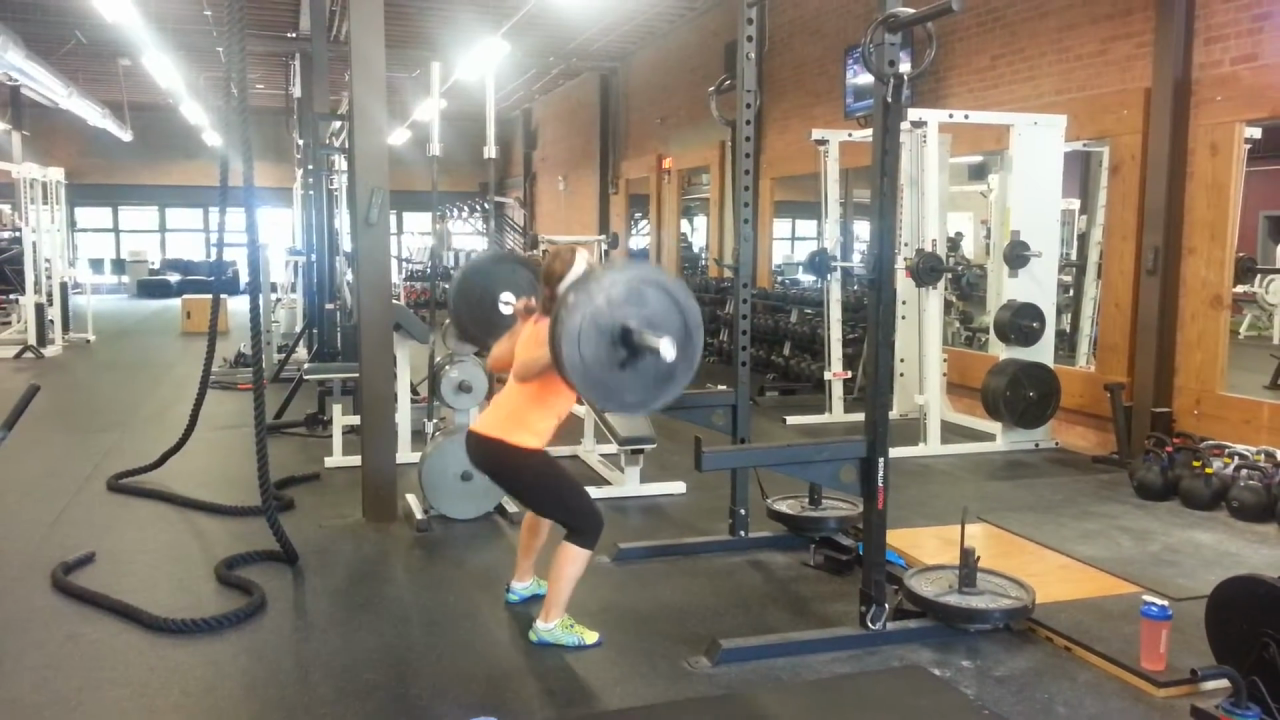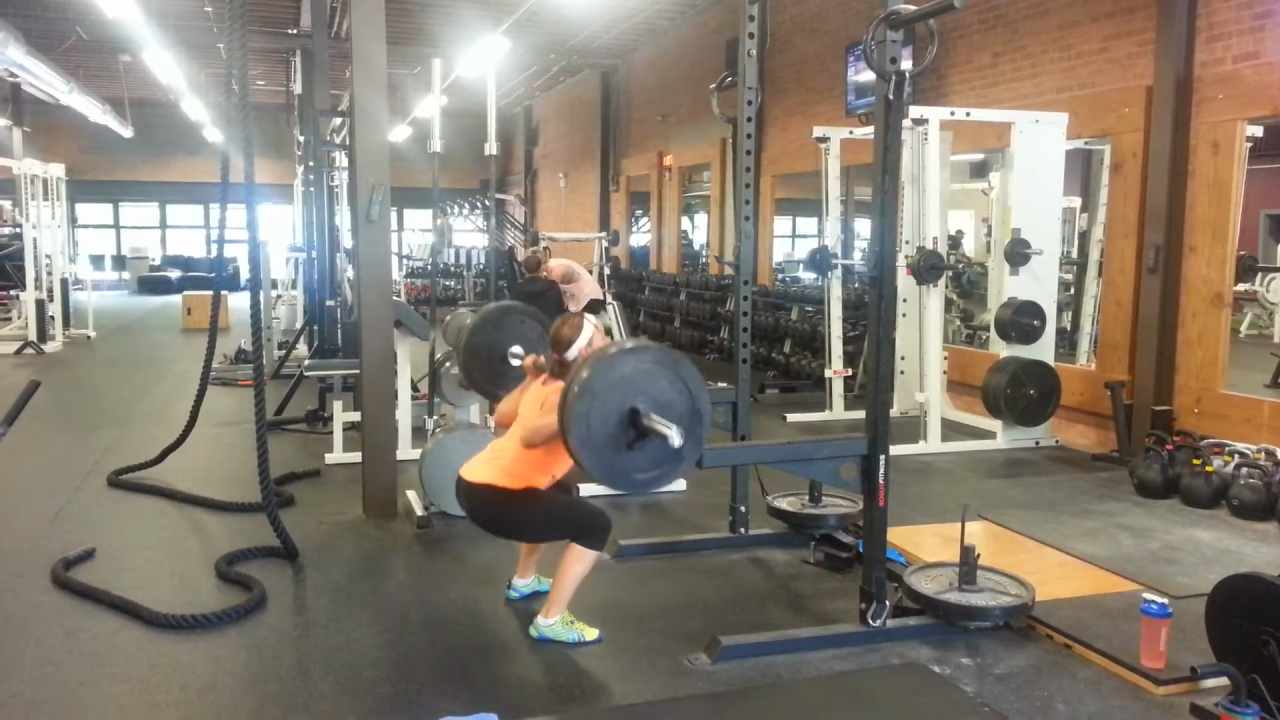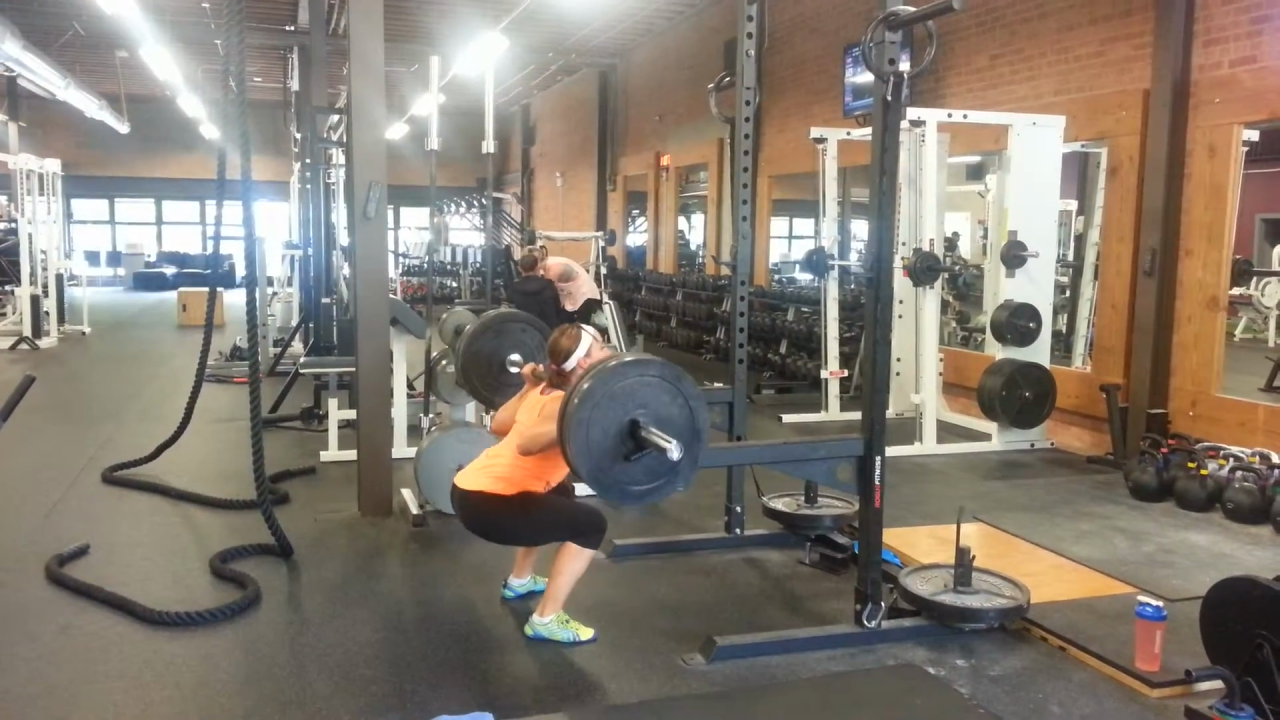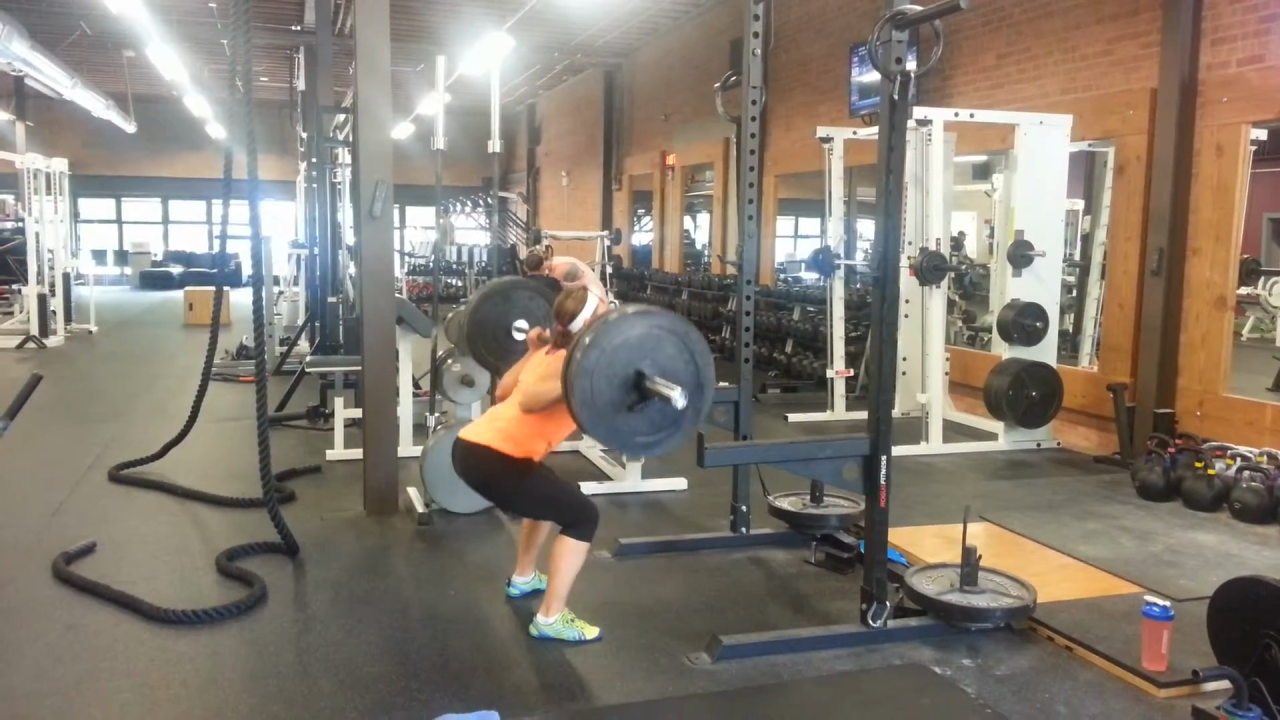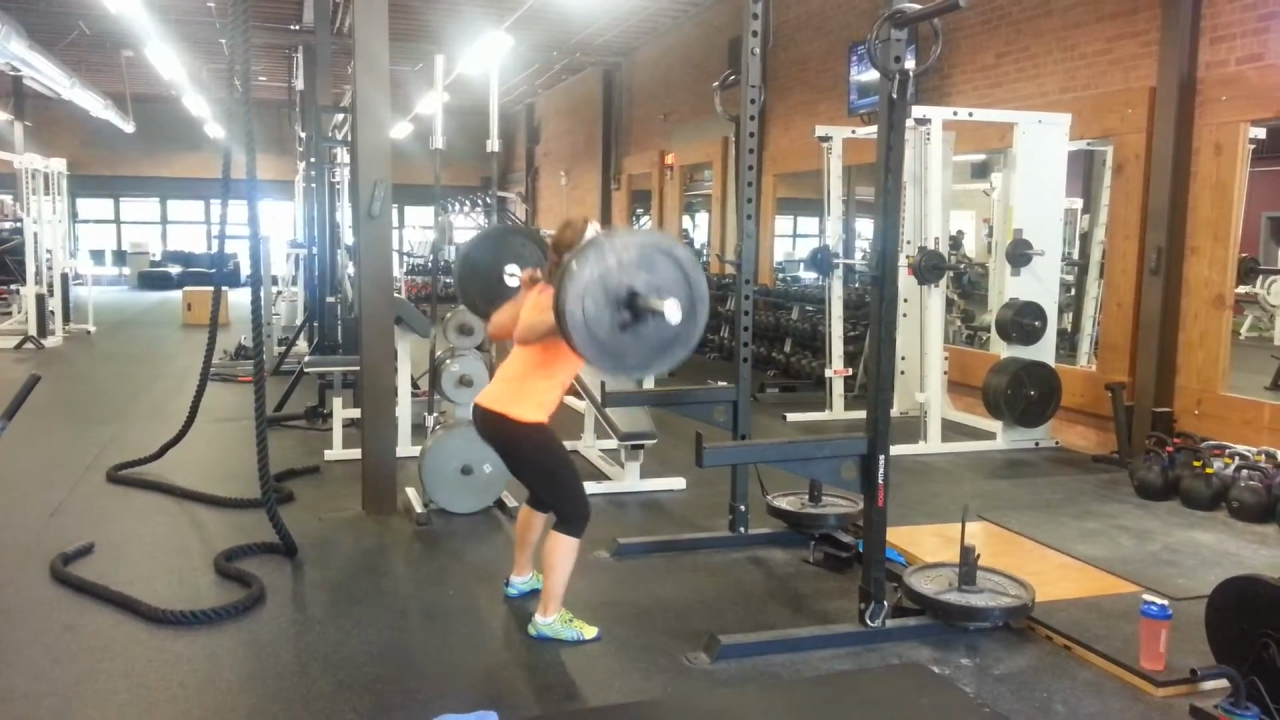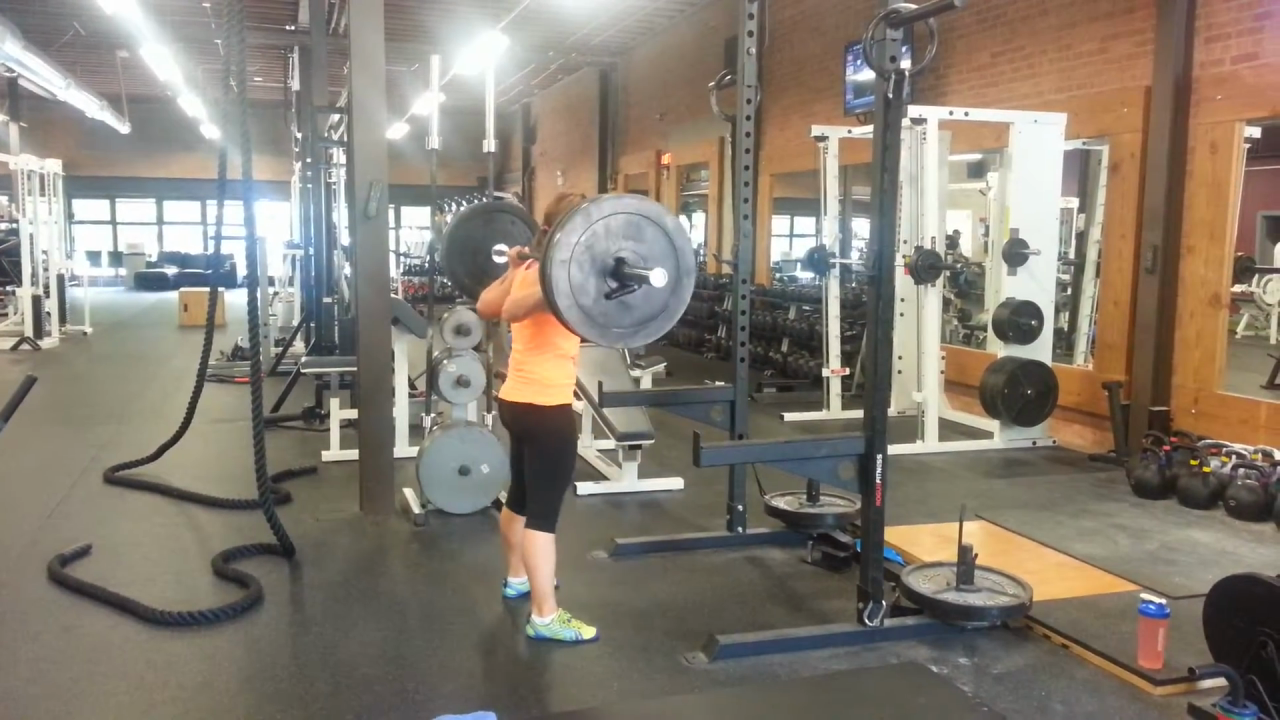
dt=0.4s
person 1, frame 1
left shoulder: (538, 321)
left elbow: (496, 361)
right elbow: (524, 371)
left wrist: (521, 321)
left hip: (487, 436)
right hip: (509, 446)
left knee: (552, 499)
right knee: (586, 522)
left ankle: (522, 583)
right ankle: (550, 624)
person 1, frame 2
left shoulder: (546, 382)
left elbow: (502, 417)
right elbow: (530, 437)
left wrist: (530, 377)
left hip: (477, 482)
right hip: (491, 497)
left knee: (561, 495)
right knee: (595, 525)
left ankle: (523, 580)
right ankle: (550, 621)
person 1, frame 3
left shoulder: (545, 390)
left elbow: (499, 425)
right elbow: (527, 444)
left wrist: (528, 385)
left hip: (471, 488)
right hip: (485, 504)
left knee: (560, 495)
right knee: (591, 524)
left ankle: (519, 580)
right ankle: (546, 620)
person 1, frame 4
left shoulder: (550, 353)
left elbow: (503, 390)
right elbow: (529, 402)
left hip: (474, 446)
right hip: (488, 457)
left knee: (555, 494)
right knee: (582, 515)
left ankle: (523, 577)
right ankle: (551, 618)
person 1, frame 5
left shoulder: (545, 291)
left elbow: (496, 328)
right elbow: (525, 334)
left wrist: (526, 290)
left hip: (494, 408)
right hip: (515, 418)
left knee: (547, 491)
right knee: (574, 510)
left ankle: (521, 577)
right ankle: (549, 618)
person 1, frame 6
left shoulder: (531, 268)
left elbow: (486, 305)
right elbow: (513, 310)
left wrist: (512, 268)
left hip: (517, 400)
right hip: (545, 407)
left knee: (521, 498)
right knee: (543, 512)
left ankle: (517, 578)
right ankle: (546, 617)
